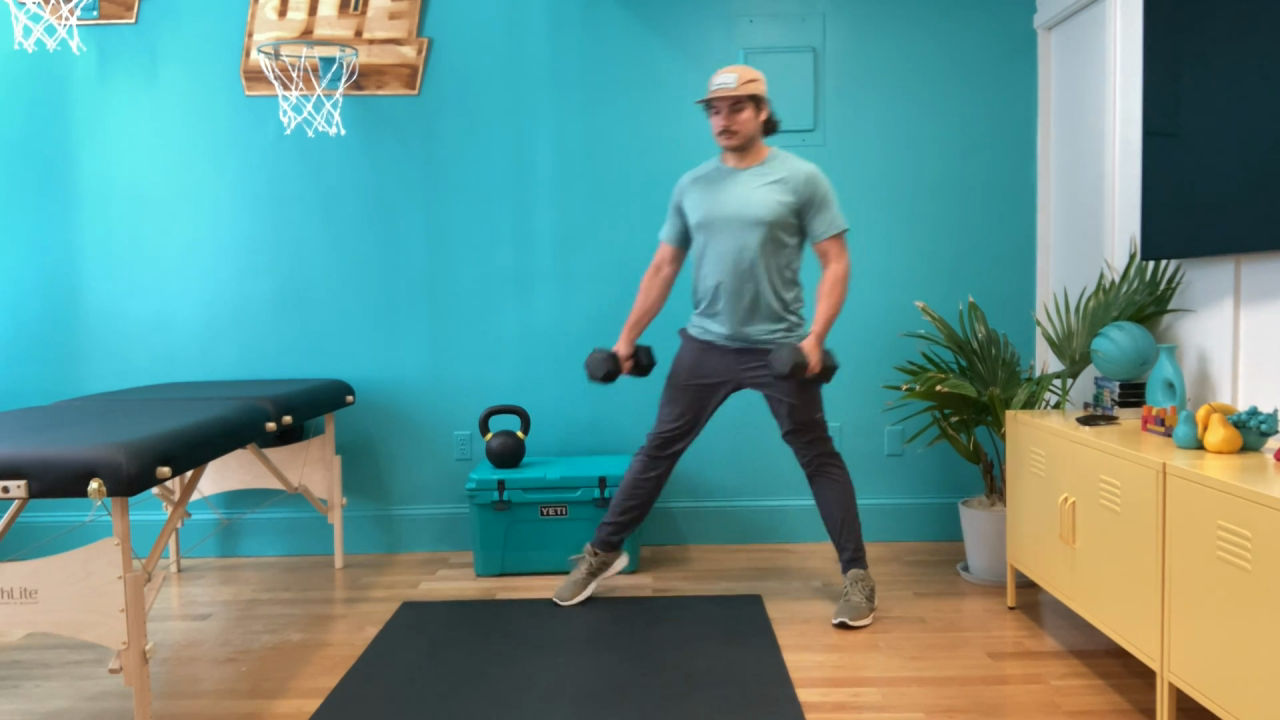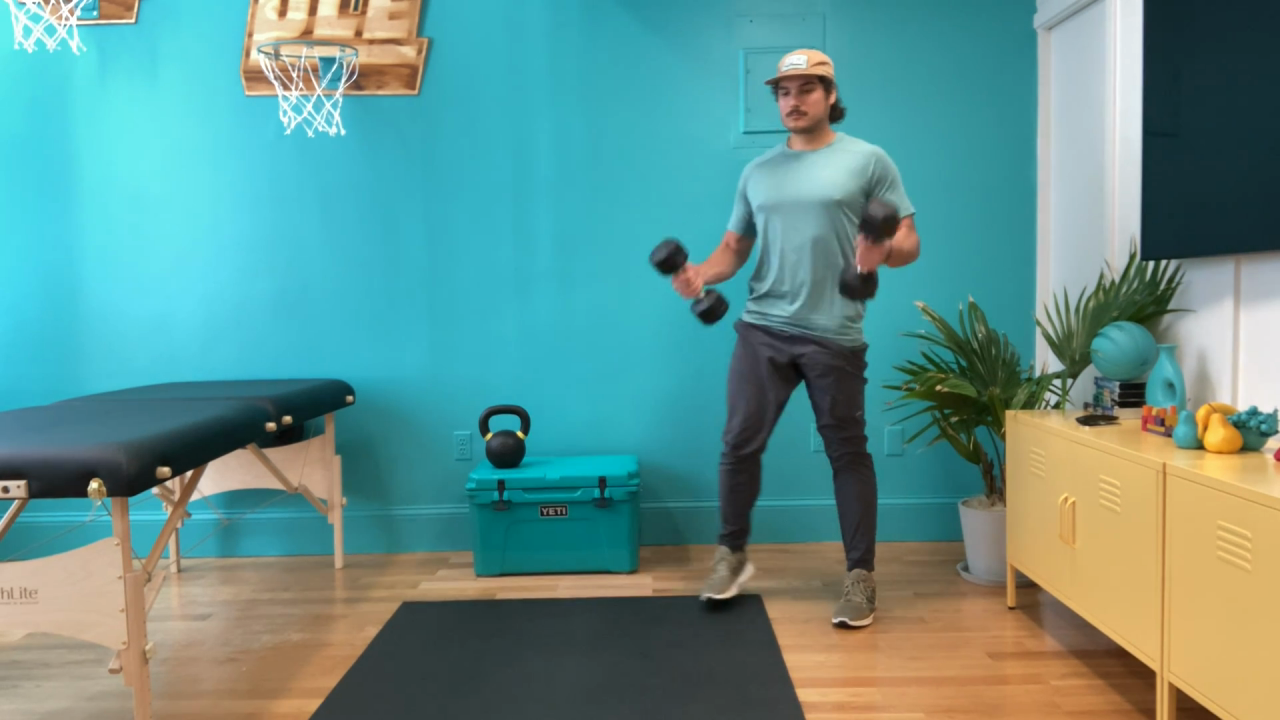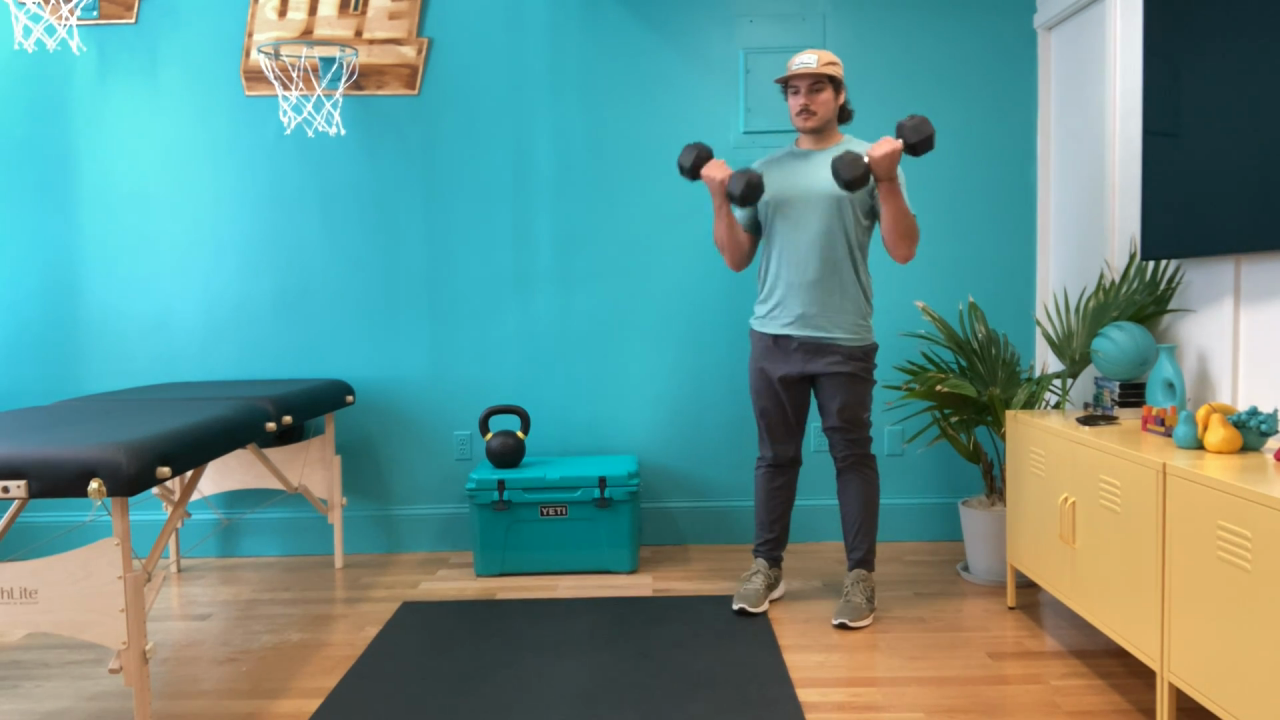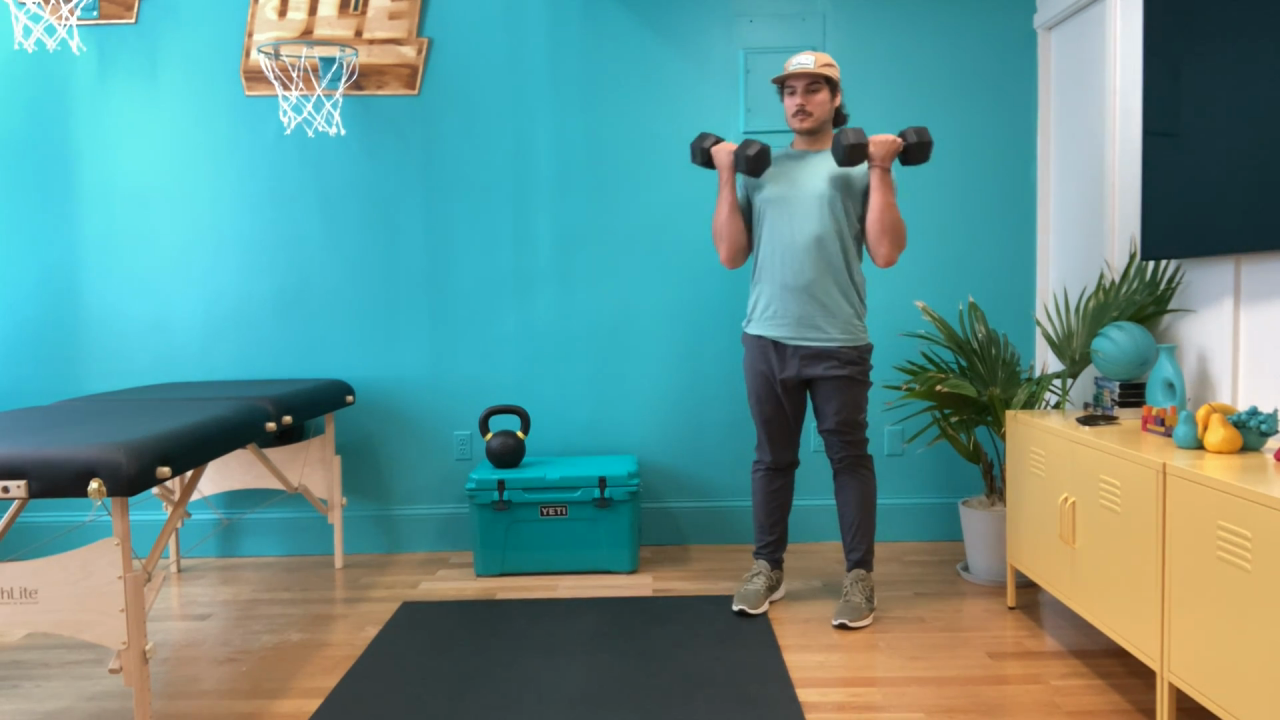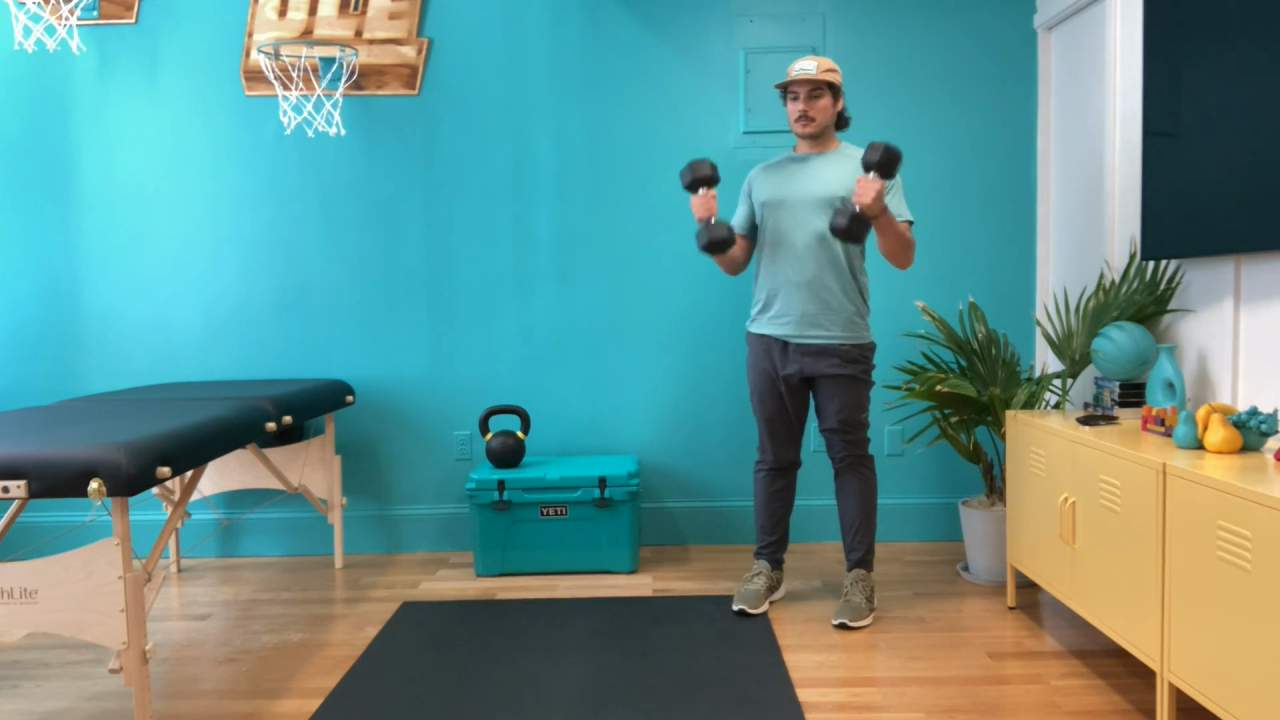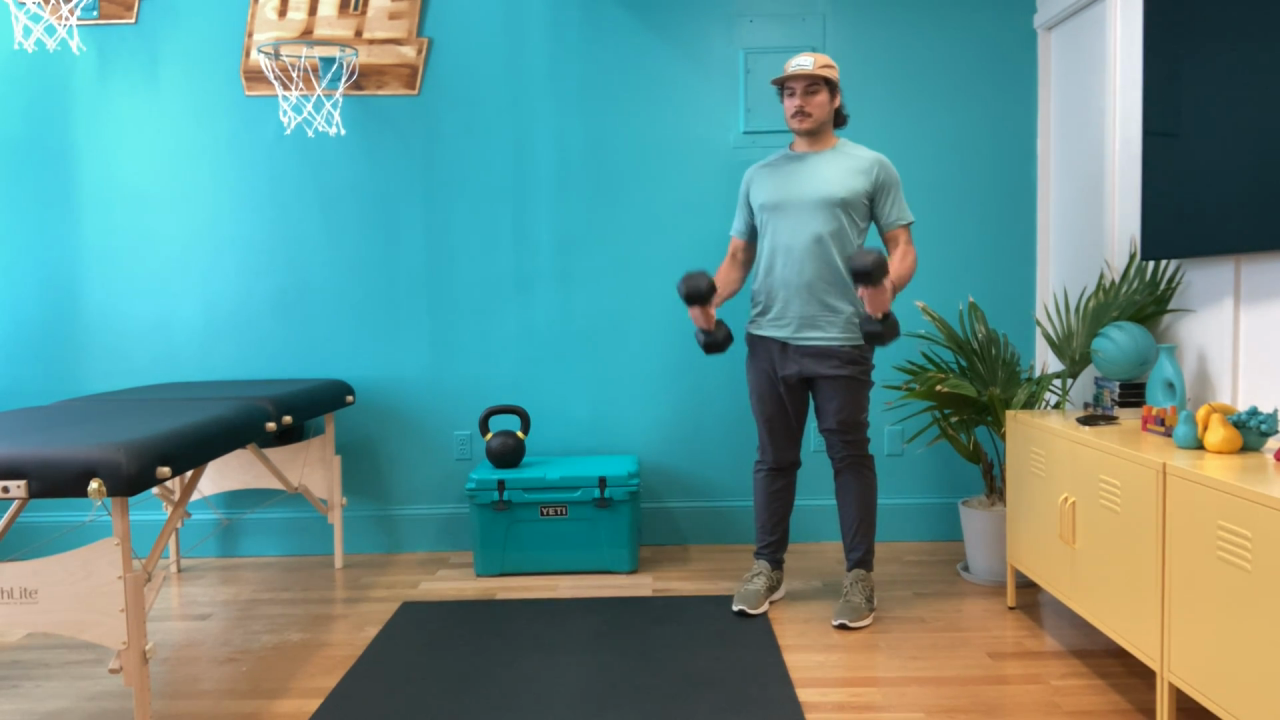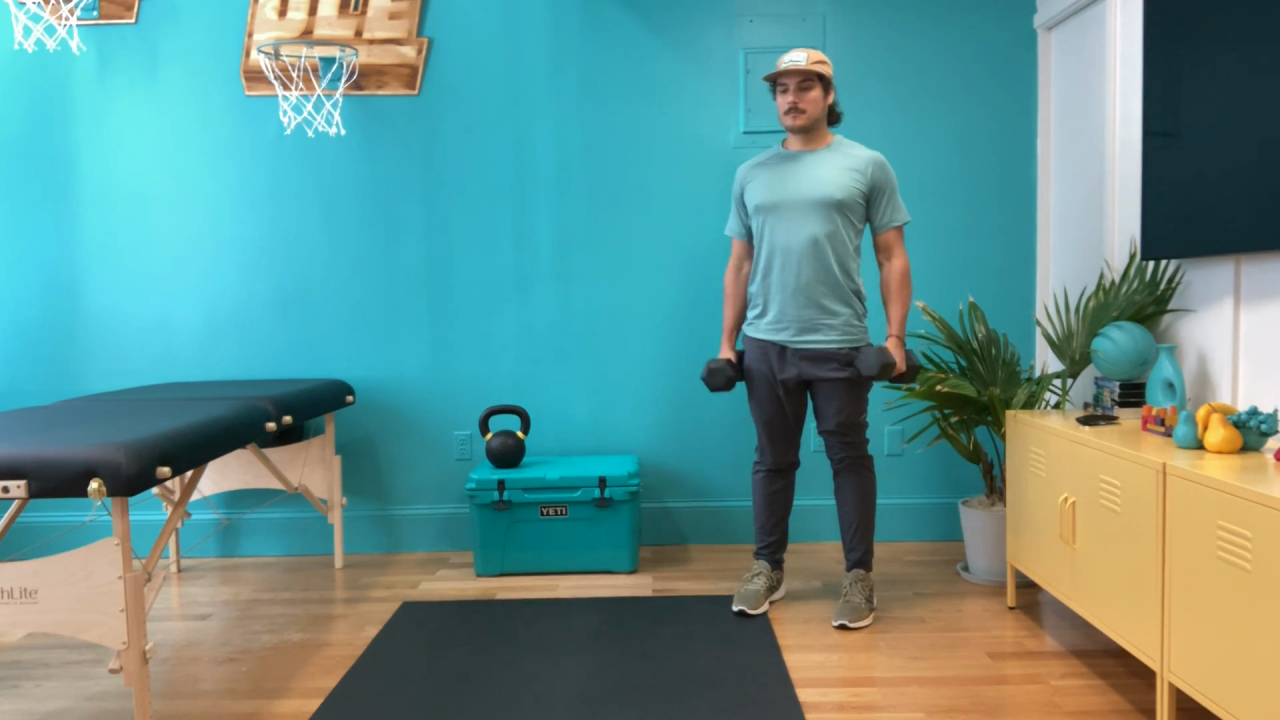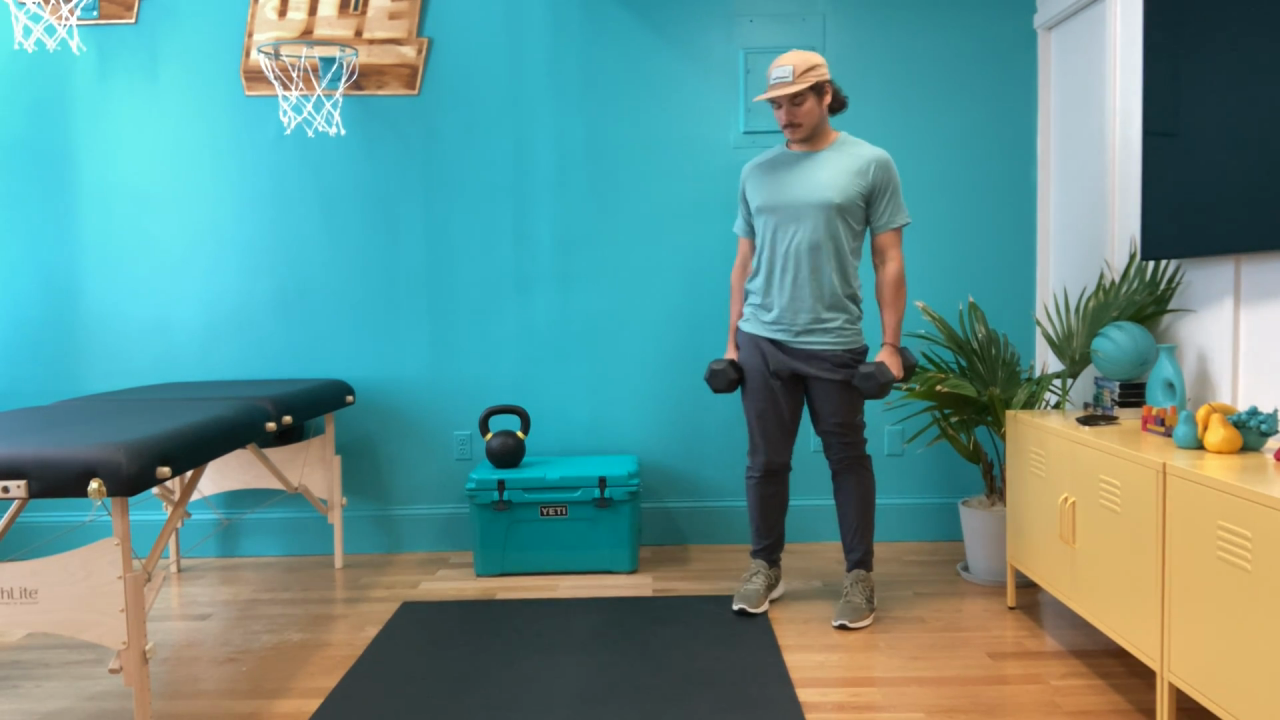
dt=0.3s
person 1, frame 1
left shoulder: (801, 178)
right shoulder: (692, 185)
left elbow: (836, 262)
right elbow: (664, 264)
left wrist: (816, 336)
right wrist: (628, 336)
left hip: (777, 347)
right hip: (706, 343)
left knee: (817, 454)
right knee: (661, 446)
left ankle: (857, 574)
right ankle: (602, 552)
person 1, frame 2
left shoulder: (868, 160)
right shoulder: (757, 171)
left elbow: (908, 240)
right elbow: (734, 247)
left wrist: (884, 251)
right wrist: (700, 274)
left hip: (835, 337)
right hip: (763, 330)
left knee: (847, 454)
right knee: (739, 443)
left ankle: (860, 575)
right ankle: (732, 554)
person 1, frame 3
left shoulder: (870, 161)
right shoulder: (764, 169)
left elbow: (904, 250)
right elbow: (736, 258)
left wrist: (886, 180)
right wrist: (719, 198)
left hip: (844, 340)
right hip: (773, 336)
left knee: (852, 454)
right knee: (775, 455)
left ankle: (860, 576)
right ankle: (766, 567)
person 1, frame 4
left shoulder: (863, 167)
right shoulder: (758, 170)
left elbow: (886, 253)
right elbow: (730, 255)
left wrist: (881, 171)
right wrist: (725, 178)
left hip: (839, 342)
right hip: (767, 339)
left knee: (849, 457)
right knee: (773, 458)
left ankle: (859, 576)
right ankle: (767, 568)
person 1, frame 5
left shoulder: (868, 168)
right shoulder: (762, 176)
left elbow: (904, 254)
right elbow: (736, 257)
left wrist: (879, 214)
right wrist: (710, 225)
left hip: (842, 342)
right hip: (770, 339)
left knee: (850, 456)
right knee: (774, 457)
left ankle: (859, 575)
right ankle: (767, 567)
person 1, frame 6
left shoulder: (871, 167)
right shoulder: (759, 175)
left elbow: (904, 248)
right elbow: (738, 256)
left wrist: (889, 286)
right wrist: (710, 296)
left hip: (841, 342)
right hip: (769, 341)
left knee: (850, 457)
right knee: (774, 458)
left ankle: (859, 575)
right ankle: (767, 567)
person 1, frame 7
left shoulder: (867, 166)
right shoulder: (751, 173)
left elbow: (893, 258)
right elbow: (739, 264)
left wrist: (896, 336)
right wrist: (727, 339)
left hip: (840, 344)
right hip: (766, 344)
left knee: (849, 458)
right knee: (773, 460)
left ankle: (858, 576)
right ankle: (768, 568)
person 1, frame 8
left shoulder: (870, 164)
right shoulder: (757, 171)
left elbow: (888, 262)
right elbow: (744, 261)
left wrist: (891, 345)
right wrist: (733, 338)
left hip: (836, 345)
right hip: (764, 342)
left knee: (847, 459)
right knee: (766, 460)
left ankle: (859, 575)
right ankle: (765, 566)
